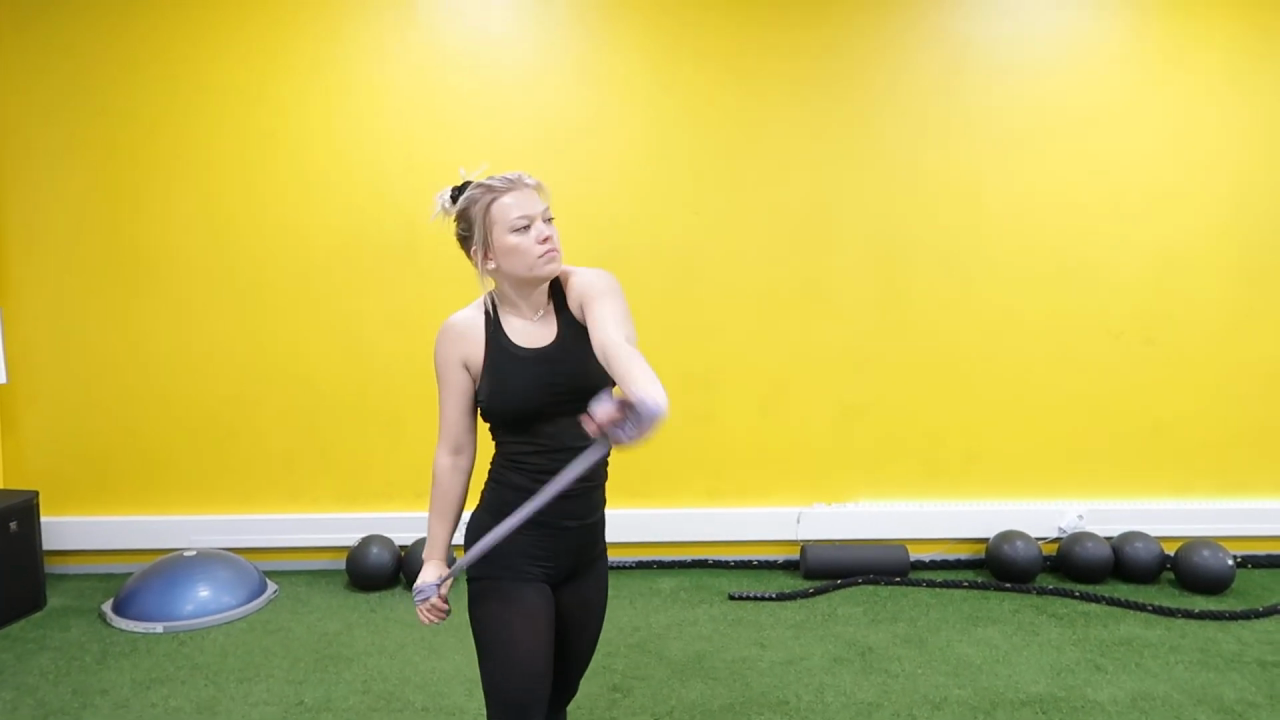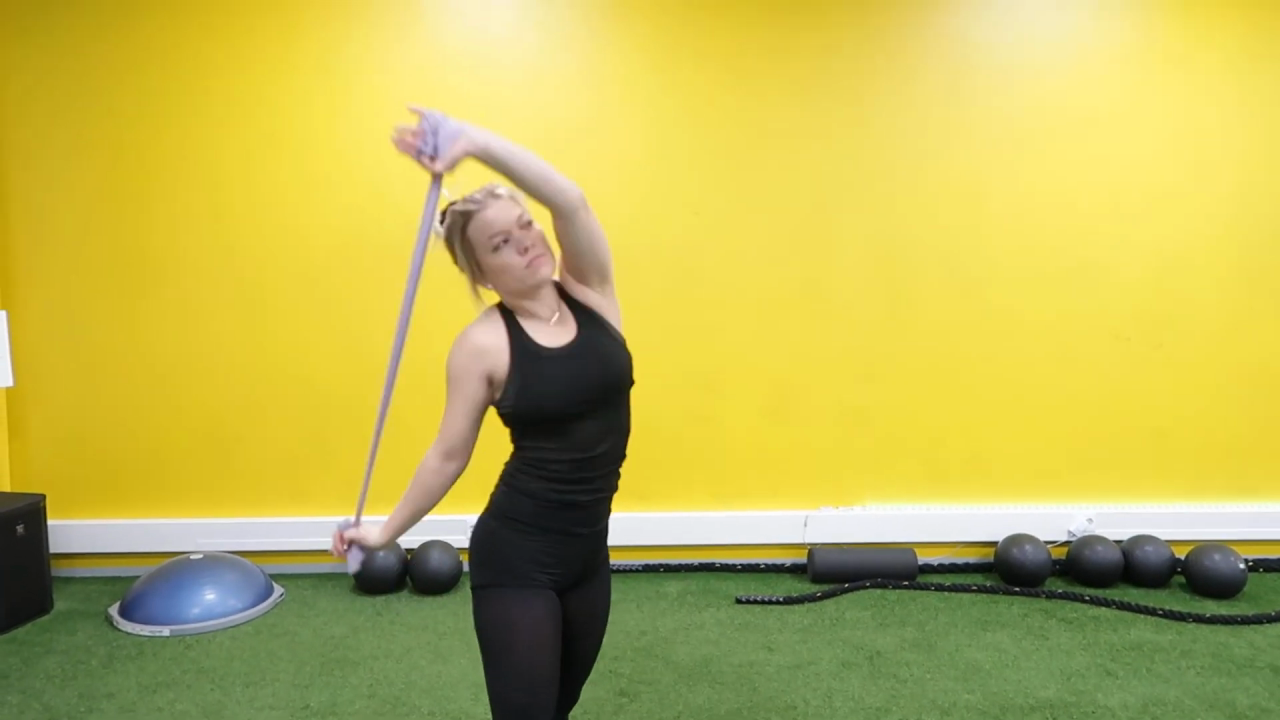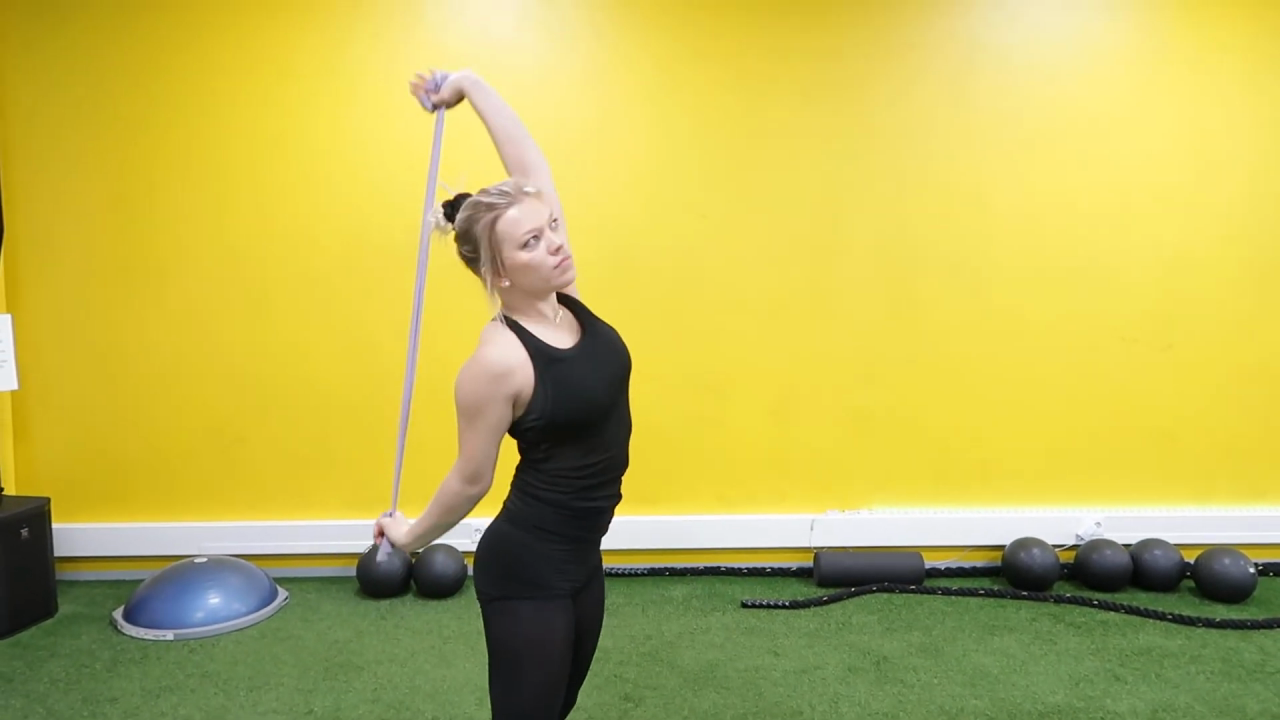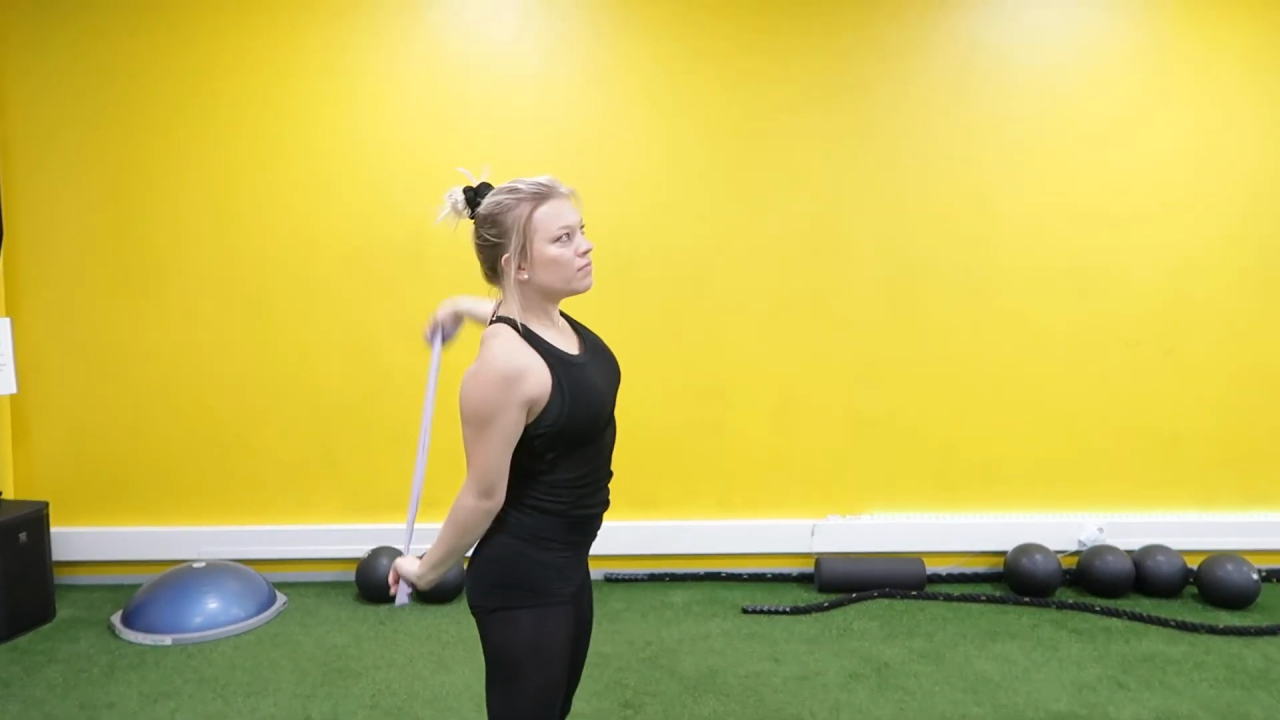
dt=0.3s
person 1, frame 1
left shoulder: (592, 289)
right shoulder: (463, 335)
left elbow: (623, 353)
right elbow: (453, 452)
left wrist: (642, 396)
right wrist: (435, 556)
left hip: (584, 542)
right hip: (511, 550)
person 1, frame 2
left shoulder: (590, 288)
right shoulder: (483, 345)
left elbow: (569, 202)
right elbow: (448, 457)
left wrist: (476, 143)
right wrist: (387, 527)
left hip: (586, 553)
right hip: (515, 558)
person 1, frame 3
left shoulder: (562, 294)
right shoulder: (497, 361)
left elbow: (527, 175)
right elbow: (471, 479)
left wrist: (472, 84)
right wrist: (413, 536)
left hip: (578, 558)
right hip: (527, 569)
person 1, frame 4
left shoulder: (548, 314)
right shoulder: (505, 365)
right elbow: (482, 494)
right wrist: (427, 568)
left hip: (565, 568)
right hip: (521, 579)
